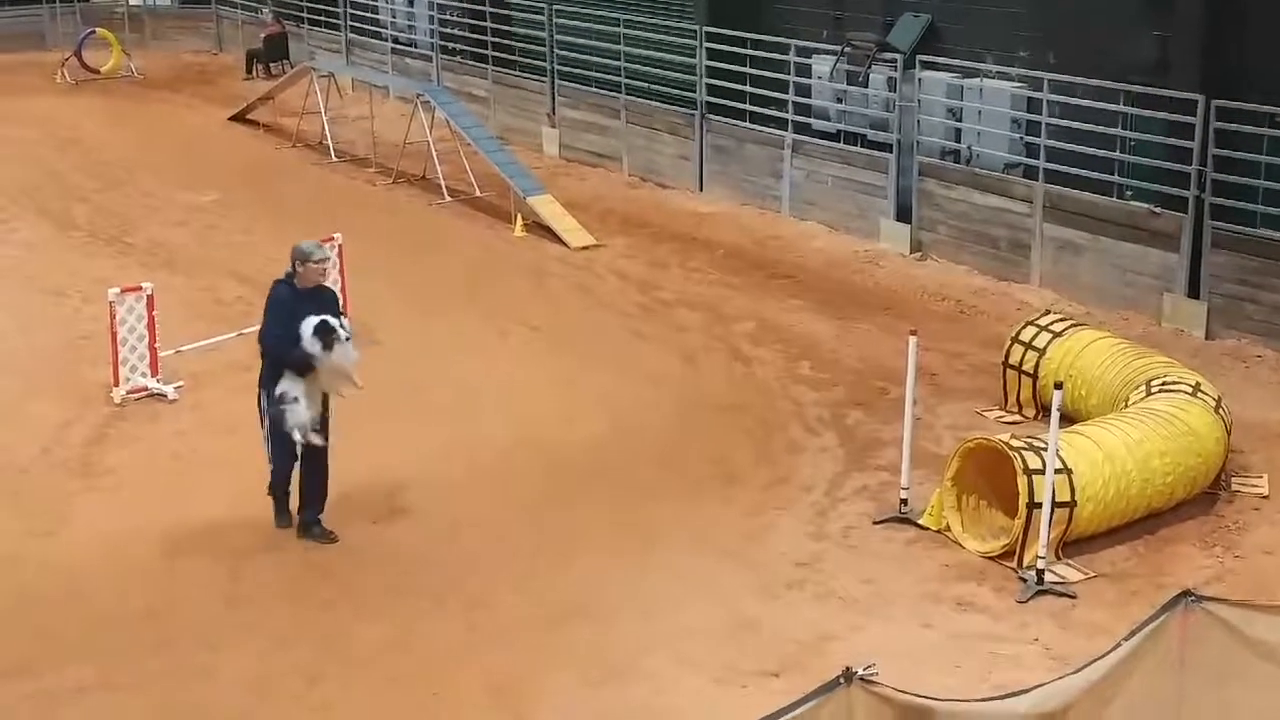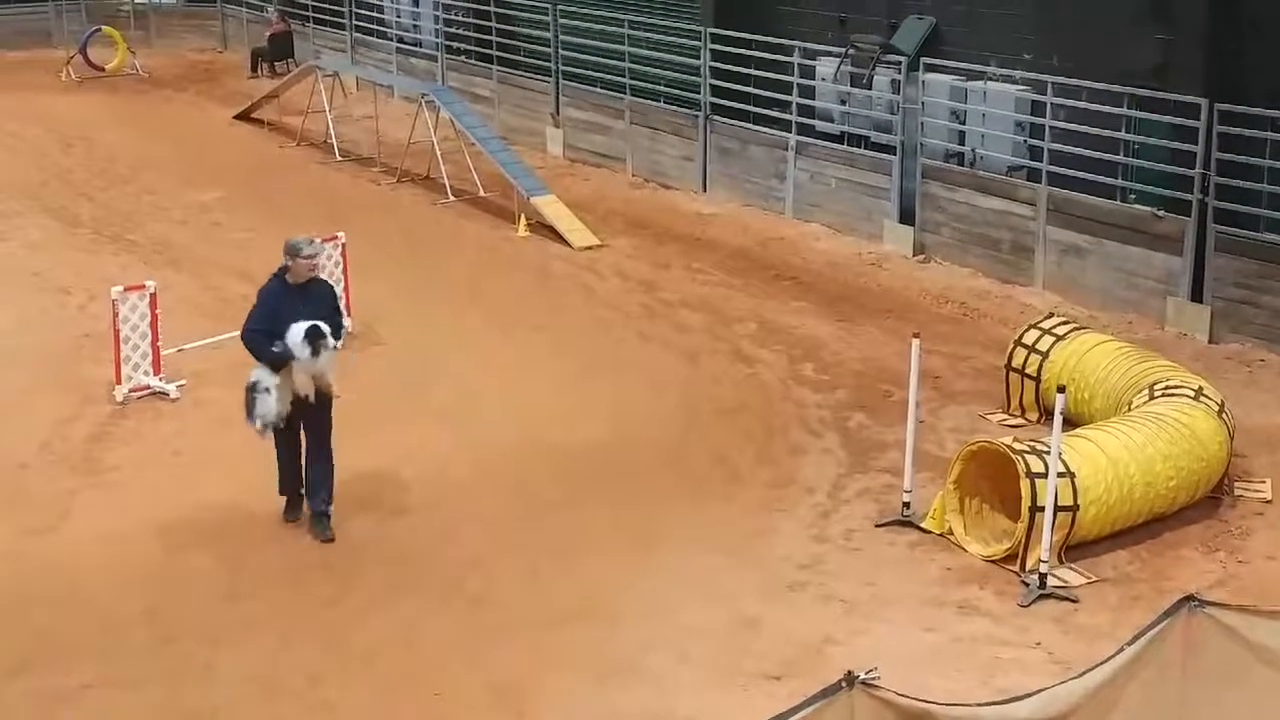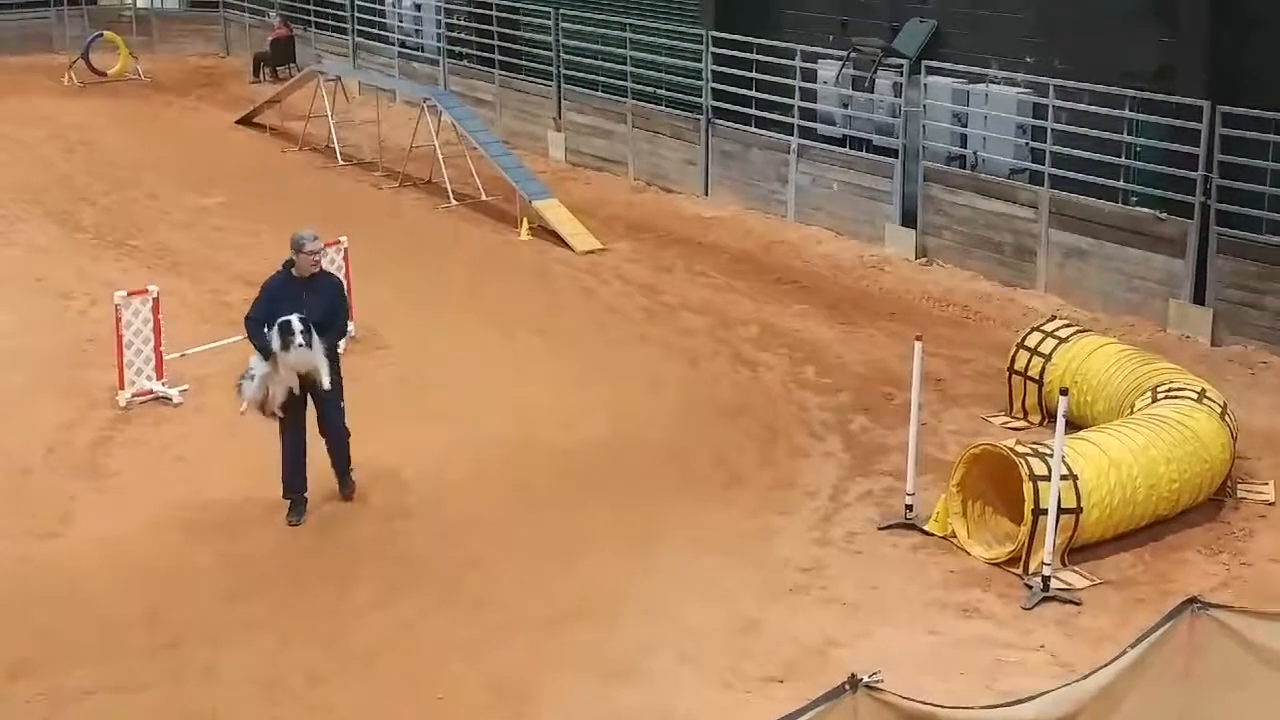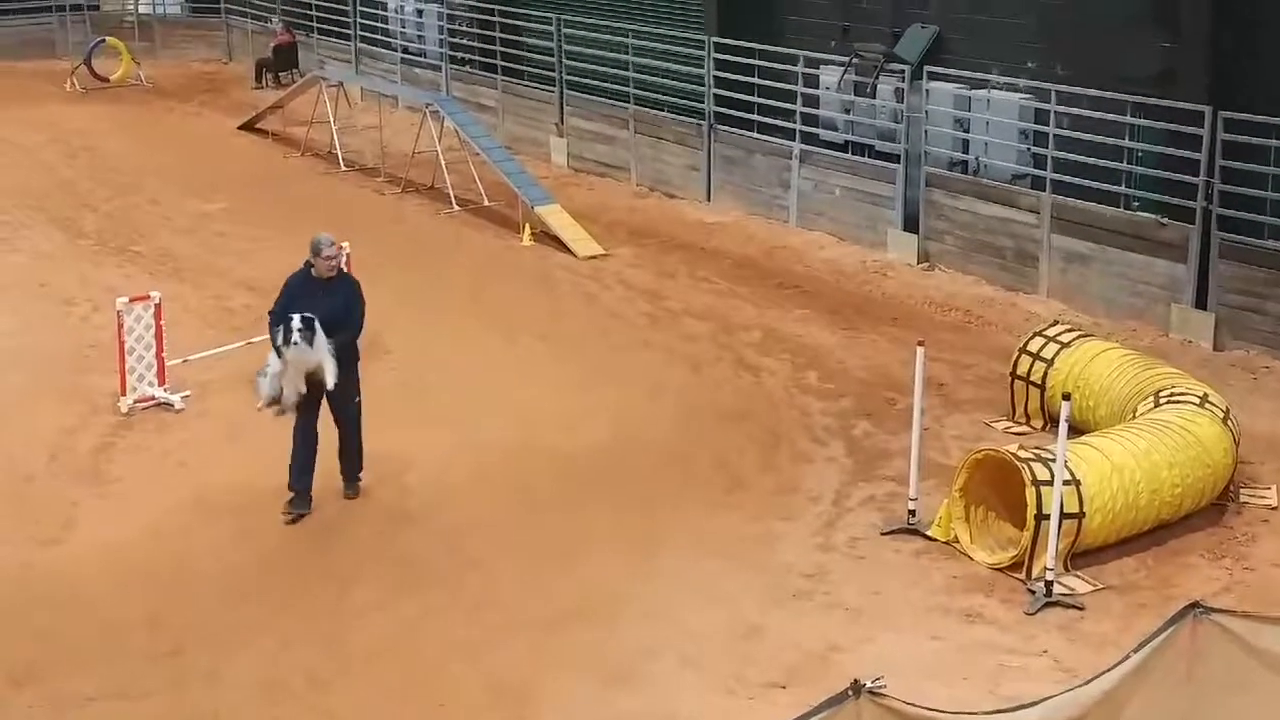
dt=0.3s
person 1, frame 1
left shoulder: (328, 297)
right shoulder: (281, 297)
right elbow: (270, 344)
right wrist: (305, 364)
right hip: (279, 386)
left knee: (316, 455)
right knee: (283, 454)
left ankle: (310, 520)
right ankle: (281, 503)
person 1, frame 2
left shoulder: (324, 291)
right shoulder: (272, 293)
left elbow: (336, 330)
right elbow: (251, 335)
right wrist: (279, 361)
left knee: (320, 443)
right knee: (287, 441)
left ankle: (320, 514)
right ankle: (293, 498)
person 1, frame 3
left shoulder: (331, 284)
right shoulder: (276, 285)
left elbow: (340, 326)
right elbow: (253, 322)
left wrist: (319, 347)
right wrist: (269, 351)
left hip: (324, 366)
left knee: (334, 426)
right knee: (292, 434)
left ankle: (344, 476)
right ankle: (296, 498)
person 1, frame 4
left shoulder: (349, 285)
right shoulder: (296, 283)
left elbow: (354, 328)
right elbow: (276, 318)
left wrist: (329, 349)
right wrist: (283, 348)
left hip: (341, 363)
left knee: (348, 422)
right knee: (304, 428)
left ankle: (351, 476)
right ankle: (300, 495)
